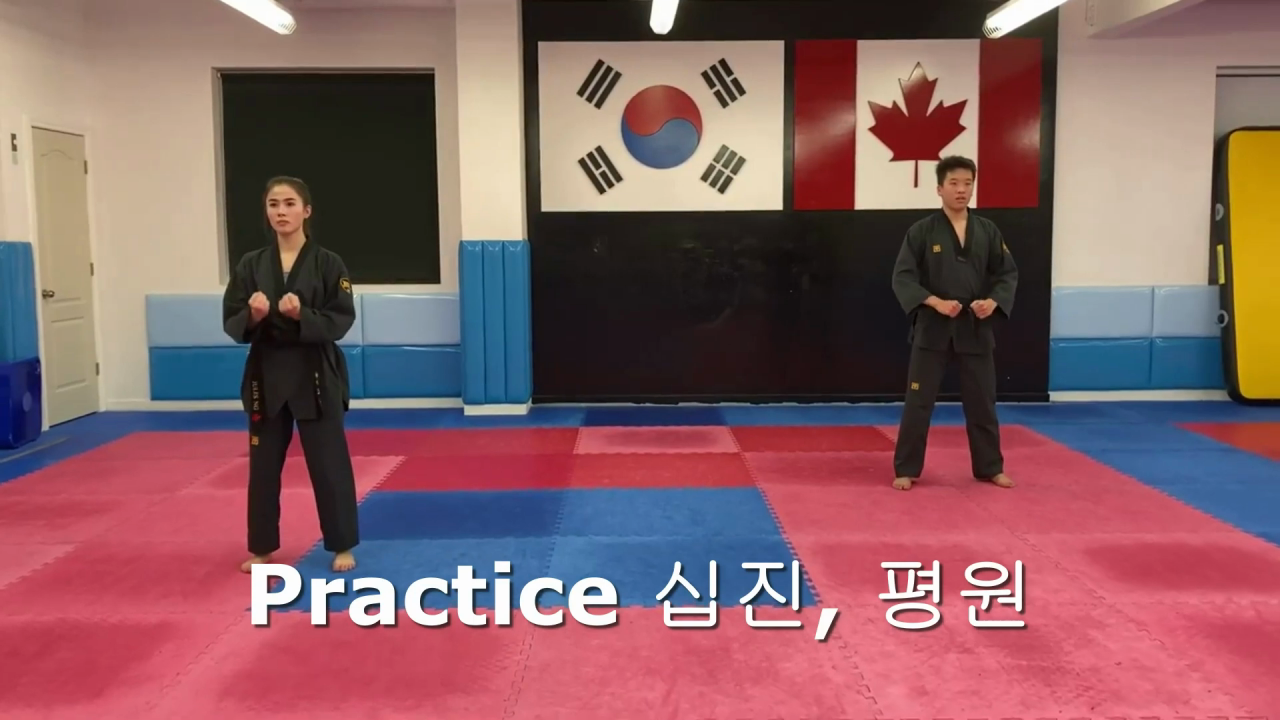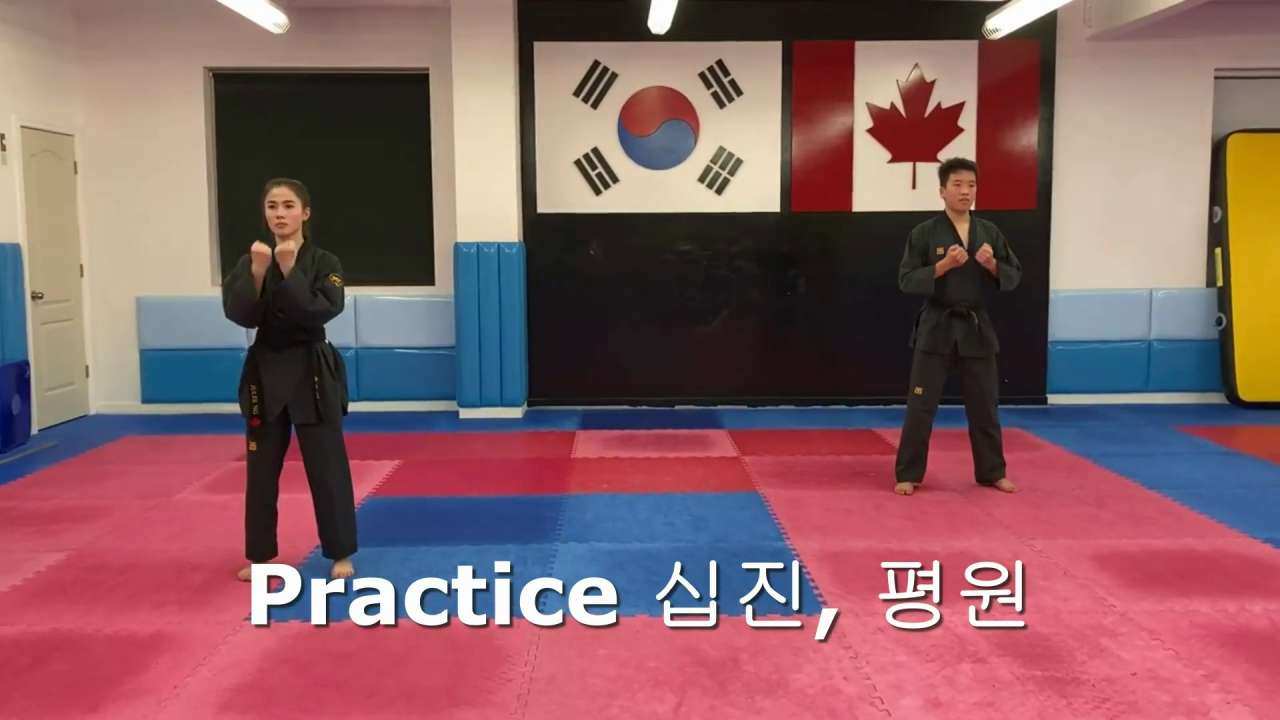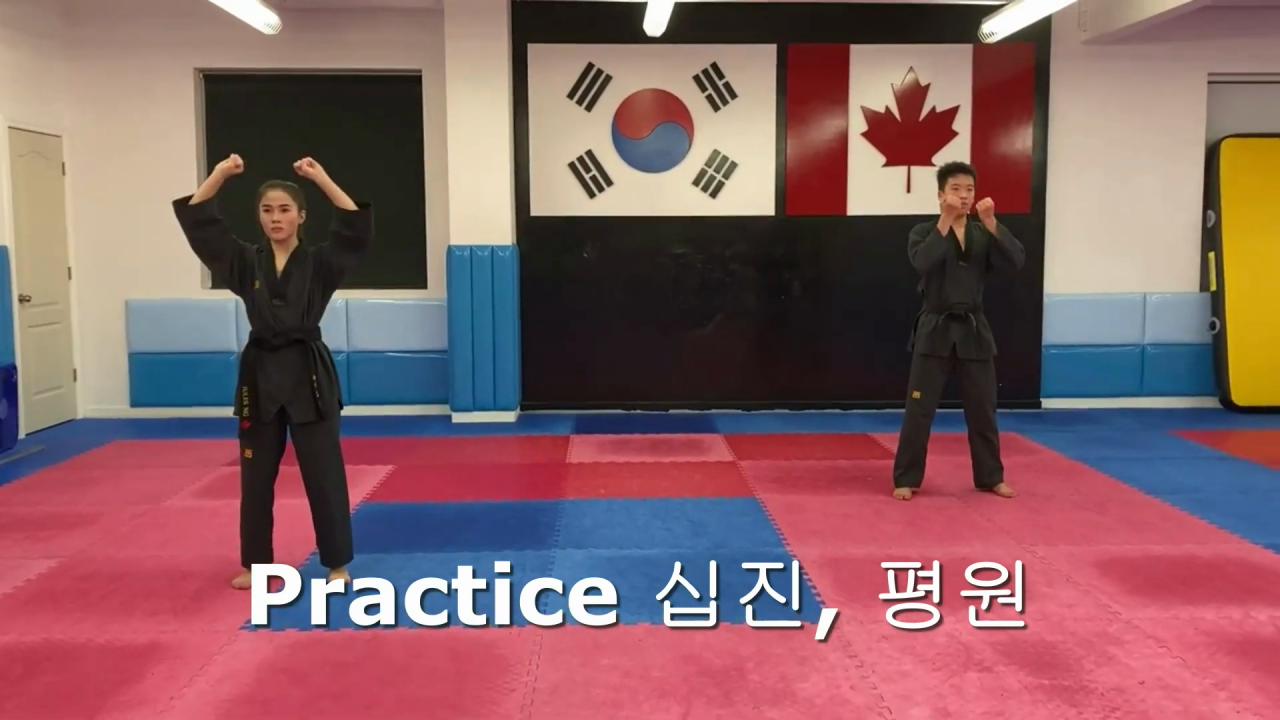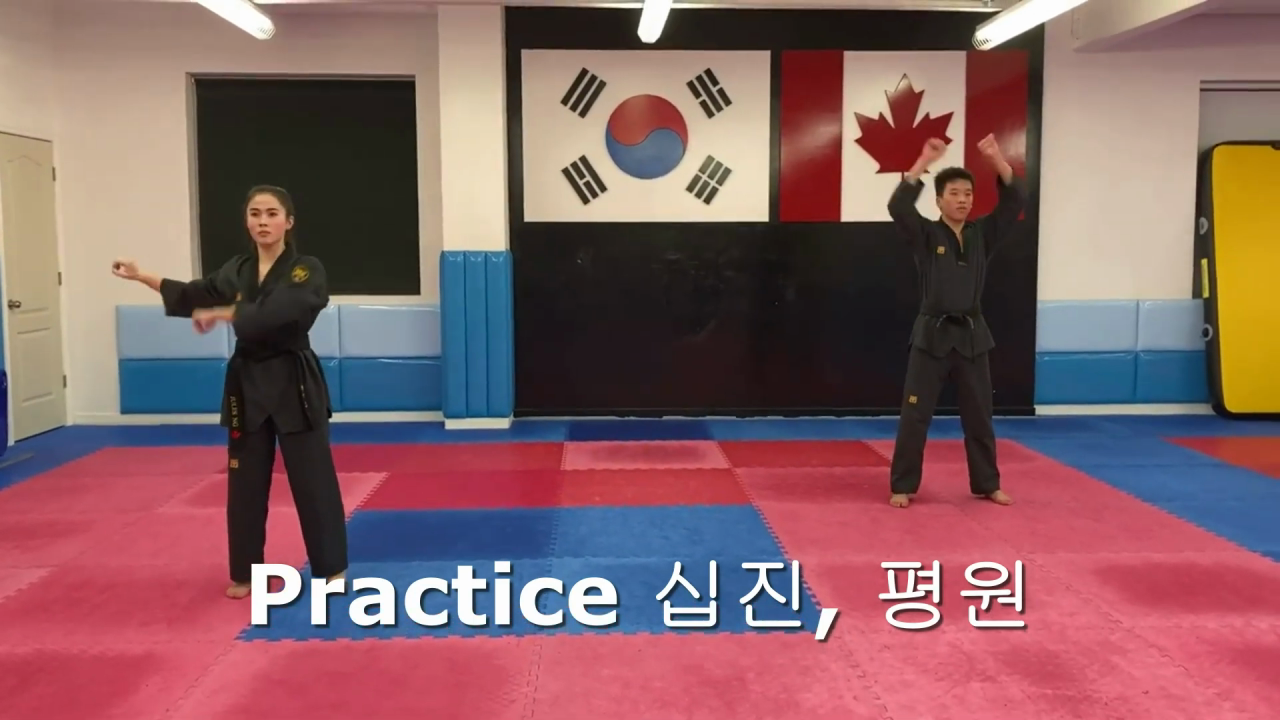
dt=0.5s
person 1, frame 1
left shoulder: (328, 263)
right shoulder: (251, 264)
left elbow: (341, 320)
right elbow: (232, 322)
left wrist: (303, 314)
right wrist: (252, 315)
left hip: (315, 370)
right hip: (267, 370)
left knee: (328, 462)
right knee: (264, 464)
left ankle: (342, 545)
right ankle: (261, 547)
person 1, frame 2
left shoulder: (324, 263)
right shoulder: (249, 262)
left elbow: (323, 310)
right elbow: (237, 313)
left wrist: (290, 273)
right wrist: (257, 275)
left hip: (312, 370)
right hip: (265, 371)
left knee: (327, 467)
right knee: (262, 469)
left ankle: (340, 553)
right ankle: (260, 554)
person 1, frame 3
left shoulder: (320, 262)
right shoulder: (245, 261)
left elbow: (358, 229)
right elbow: (195, 221)
left wrist: (323, 180)
right wrist: (218, 176)
left hip: (309, 373)
right hip: (260, 374)
left knee: (324, 473)
right knee: (257, 475)
left ankle: (337, 563)
right ankle: (255, 563)
person 1, frame 4
left shoulder: (305, 270)
right shoulder: (234, 271)
left elbow: (285, 309)
right elbow: (194, 294)
left wrist: (224, 315)
right wrist: (142, 275)
left hip: (295, 381)
right hip: (248, 382)
left knee: (314, 479)
right knee: (246, 483)
left ankle: (332, 569)
right ankle: (246, 573)
person 2, frame 1
left shoulder: (987, 231)
right shoulder: (922, 231)
left elbow: (1008, 273)
right elbow: (902, 277)
left wrist: (994, 301)
right wrist: (935, 301)
left hip: (976, 325)
right hip: (933, 325)
left knee: (982, 401)
right knee: (919, 401)
left ankle: (990, 467)
right ankle: (906, 470)
person 2, frame 2
left shoulder: (989, 232)
right shoulder: (924, 233)
left elbow: (1014, 275)
right elbow: (907, 280)
left wrist: (993, 266)
right wrist: (942, 266)
left hip: (977, 327)
right hip: (936, 327)
left knee: (985, 404)
right knee: (921, 404)
left ankle: (992, 472)
right ankle: (908, 474)
person 2, frame 3
left shoulder: (983, 234)
right shoulder: (923, 232)
left elbow: (1016, 261)
right elbow: (923, 262)
left wrist: (992, 224)
right wrist: (945, 221)
left hip: (974, 330)
right hip: (935, 330)
left knee: (983, 409)
right knee: (919, 409)
left ankle: (990, 477)
right ankle: (906, 479)
person 2, frame 4
left shoulder: (983, 234)
right shoulder: (923, 233)
left elbow: (1014, 203)
right elbow: (898, 206)
left wrist: (996, 159)
right wrist: (924, 162)
left hip: (971, 335)
right hip: (932, 335)
left knee: (979, 415)
right knee: (915, 414)
left ankle: (987, 484)
right ankle: (903, 485)
